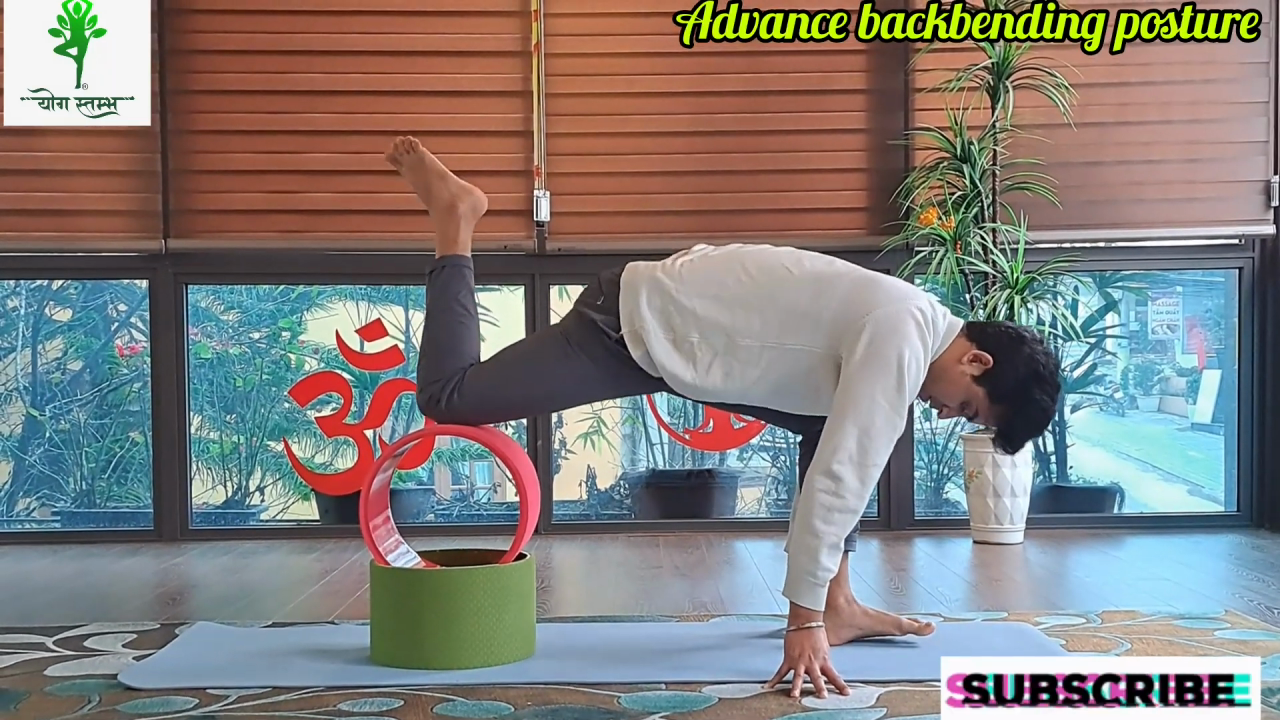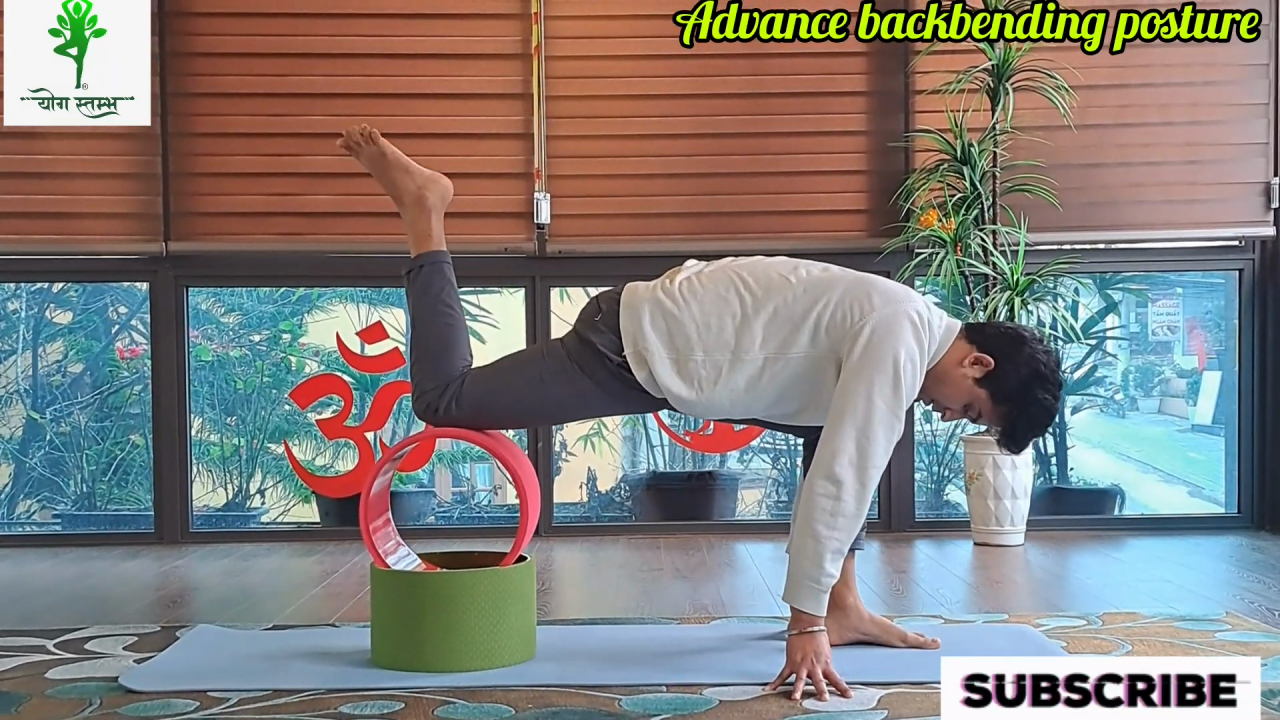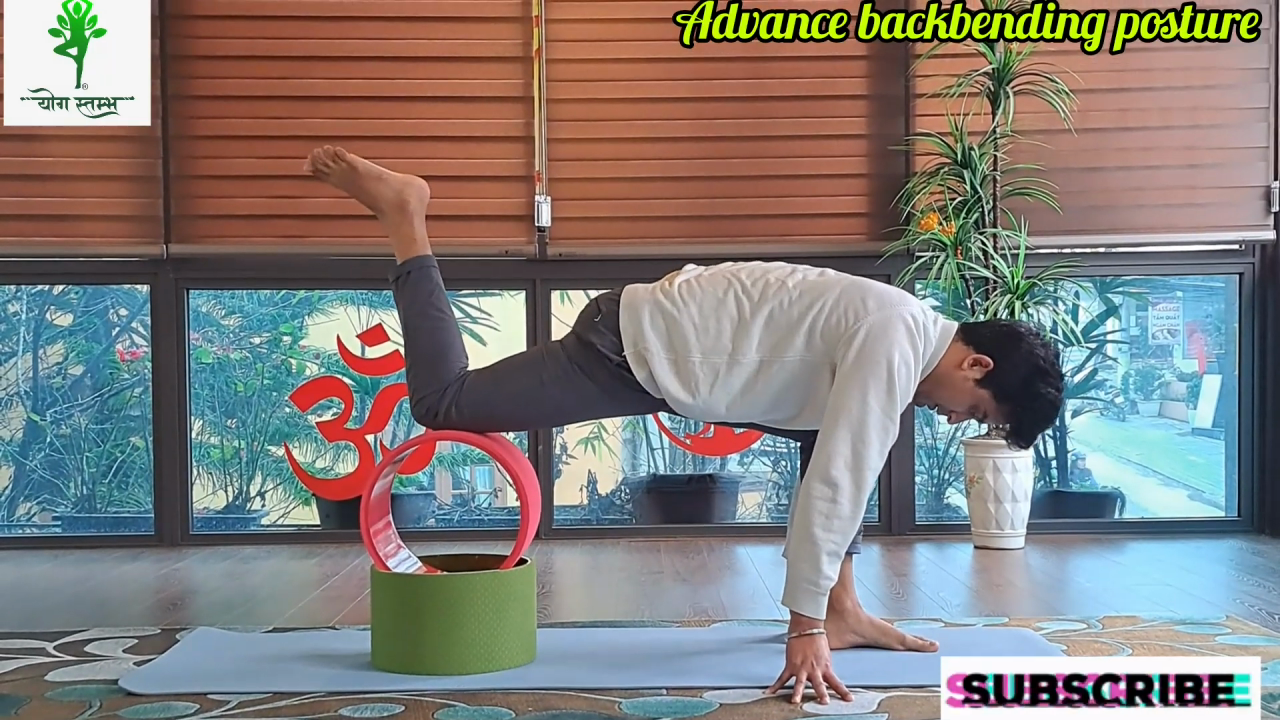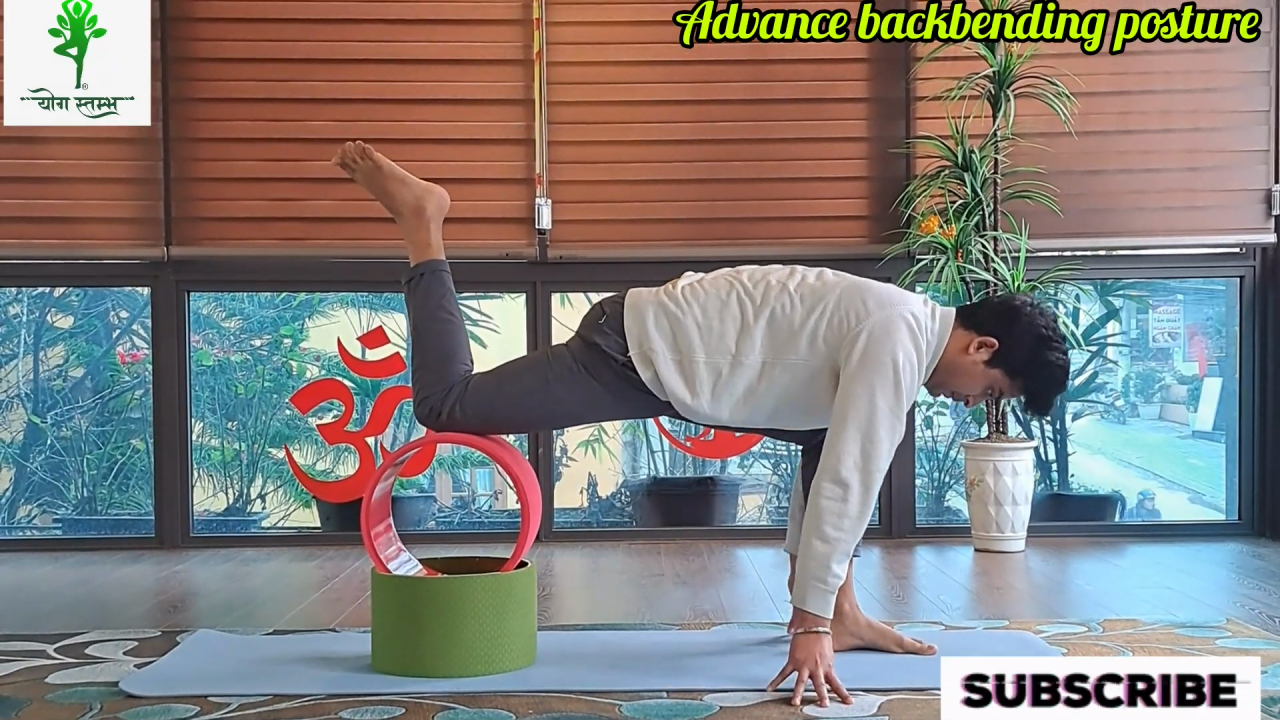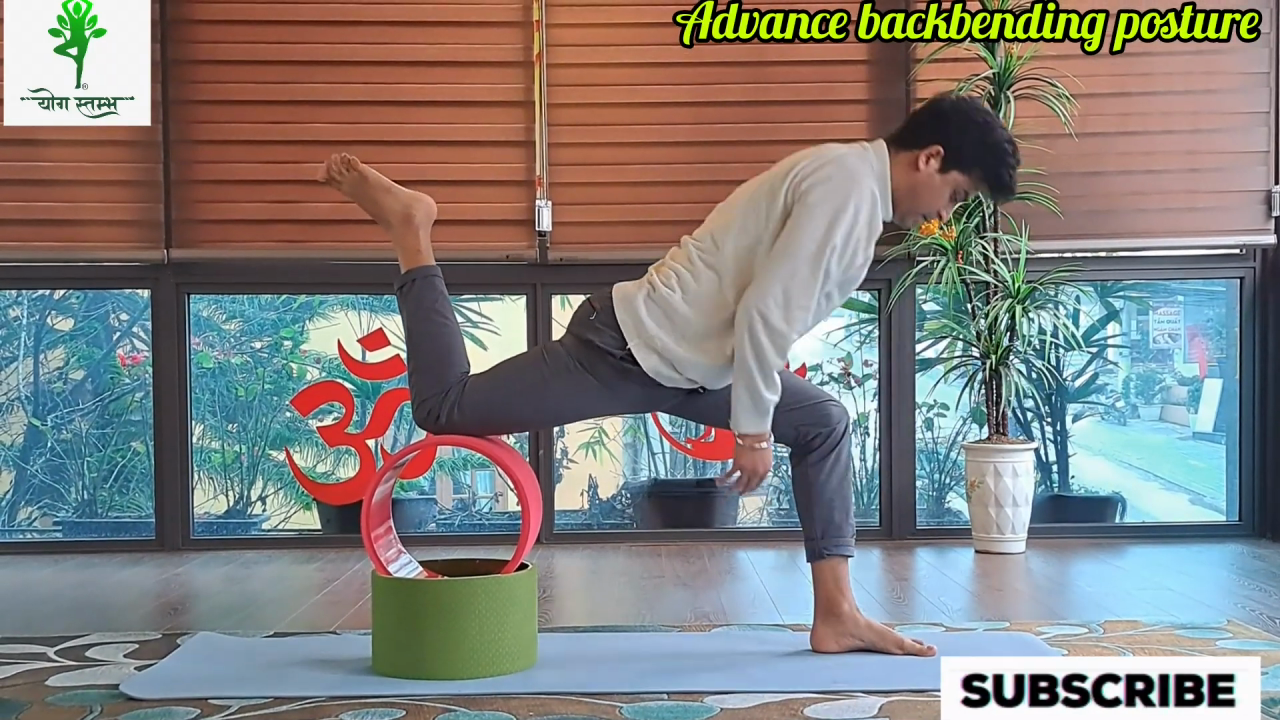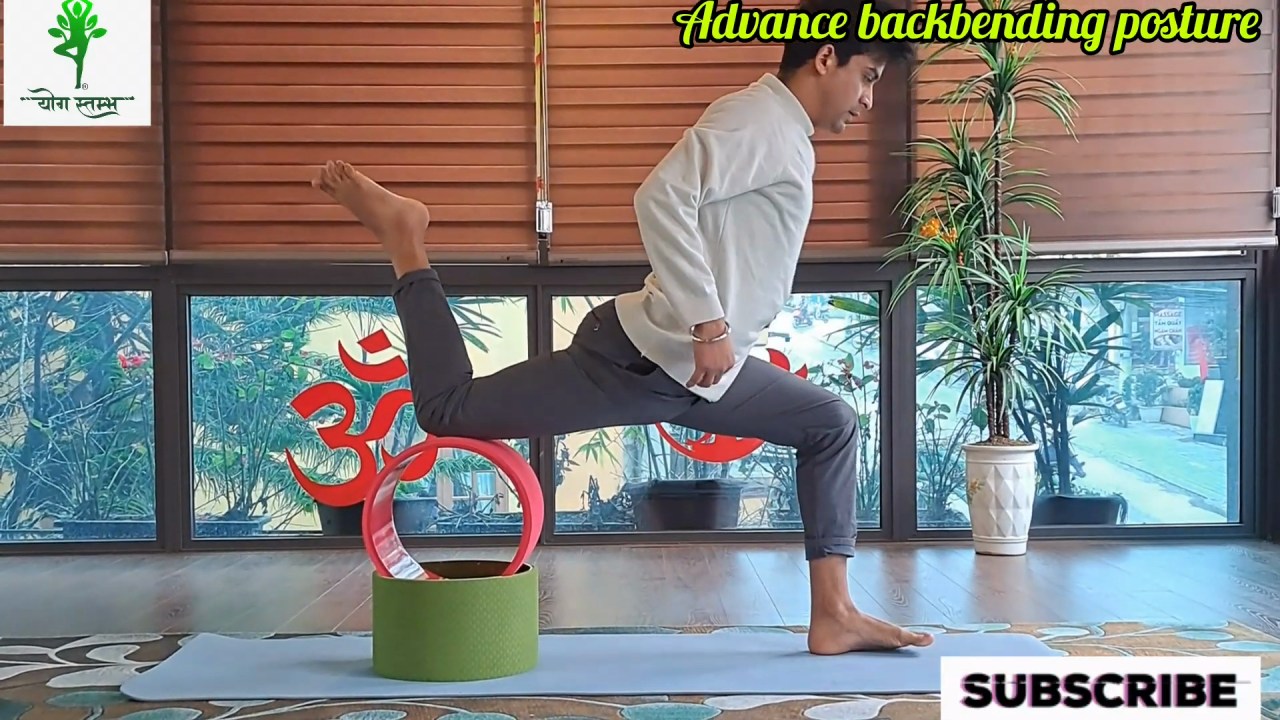
dt=0.5s
person 1, frame 1
left shoulder: (906, 331)
right shoulder: (900, 342)
left elbow: (844, 460)
right elbow: (838, 479)
left wrist: (827, 602)
right wrist: (804, 621)
left hip: (678, 320)
right hip: (631, 325)
left knee: (828, 419)
right knee: (447, 397)
left ankle: (841, 606)
right ankle: (455, 215)
person 1, frame 2
left shoulder: (904, 333)
right shoulder: (899, 342)
left elbow: (842, 467)
right elbow: (839, 483)
left wrist: (830, 605)
right wrist: (806, 626)
left hip: (671, 332)
right hip: (633, 345)
left knee: (833, 426)
right knee: (443, 400)
left ankle: (845, 611)
right ankle: (422, 206)
person 1, frame 3
left shoulder: (903, 333)
right shoulder: (895, 346)
left elbow: (840, 471)
right elbow: (836, 485)
left wrist: (827, 607)
right wrist: (805, 627)
left hip: (667, 339)
right hip: (633, 348)
left knee: (833, 428)
right knee: (442, 404)
left ankle: (845, 614)
right ankle: (404, 211)
person 1, frame 4
left shoulder: (900, 321)
right shoulder: (898, 340)
left elbow: (836, 466)
right elbow: (847, 486)
left wrist: (829, 605)
right wrist: (811, 622)
left hip: (669, 352)
right hip: (633, 354)
left knee: (834, 430)
right knee: (445, 405)
left ankle: (842, 616)
right ankle: (420, 220)
person 1, frame 5
left shoulder: (847, 175)
right shoulder: (850, 188)
right elbow: (768, 313)
left wrist: (757, 409)
right wrist: (753, 428)
left hip: (677, 354)
right hip: (628, 347)
left knee: (825, 423)
right knee: (445, 408)
left ankle: (836, 614)
right ankle: (409, 229)
person 1, frame 6
left shoulder: (784, 132)
right shoulder: (759, 117)
right elbow: (662, 199)
right wrist: (709, 324)
left hip: (698, 370)
right hip: (642, 357)
left knee: (832, 424)
right knee: (447, 411)
left ankle: (833, 614)
right ankle: (402, 238)
